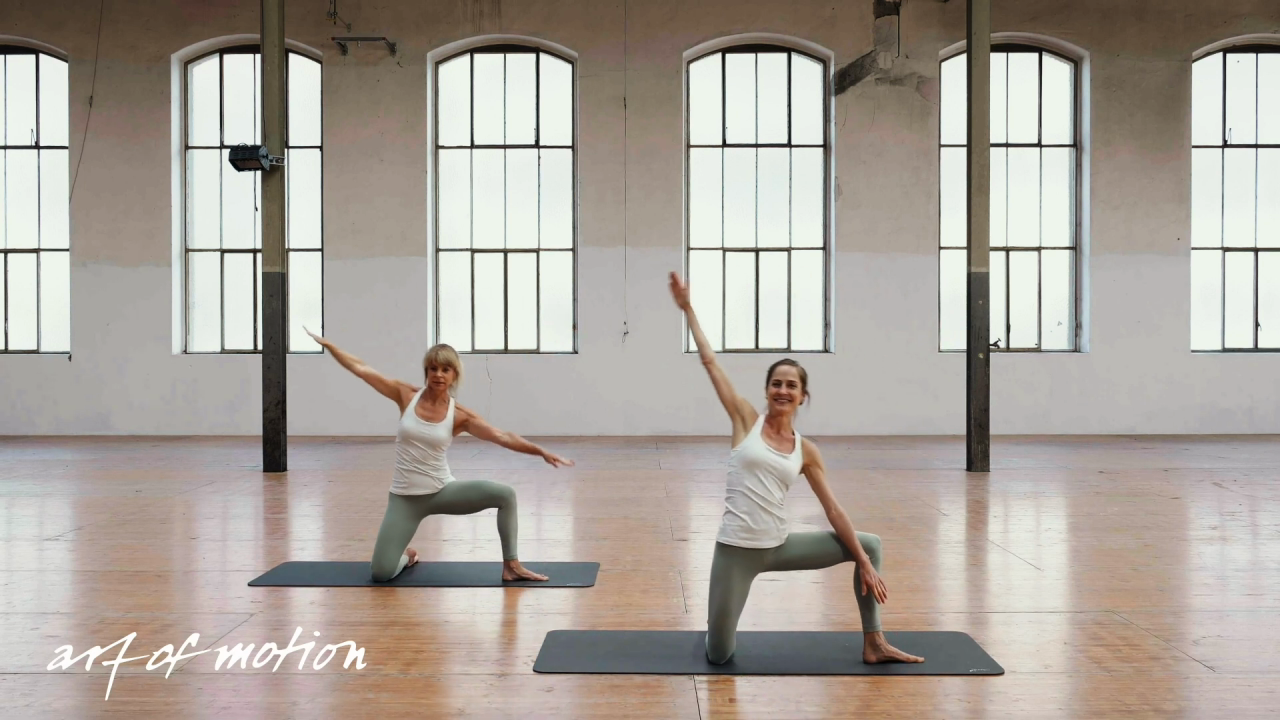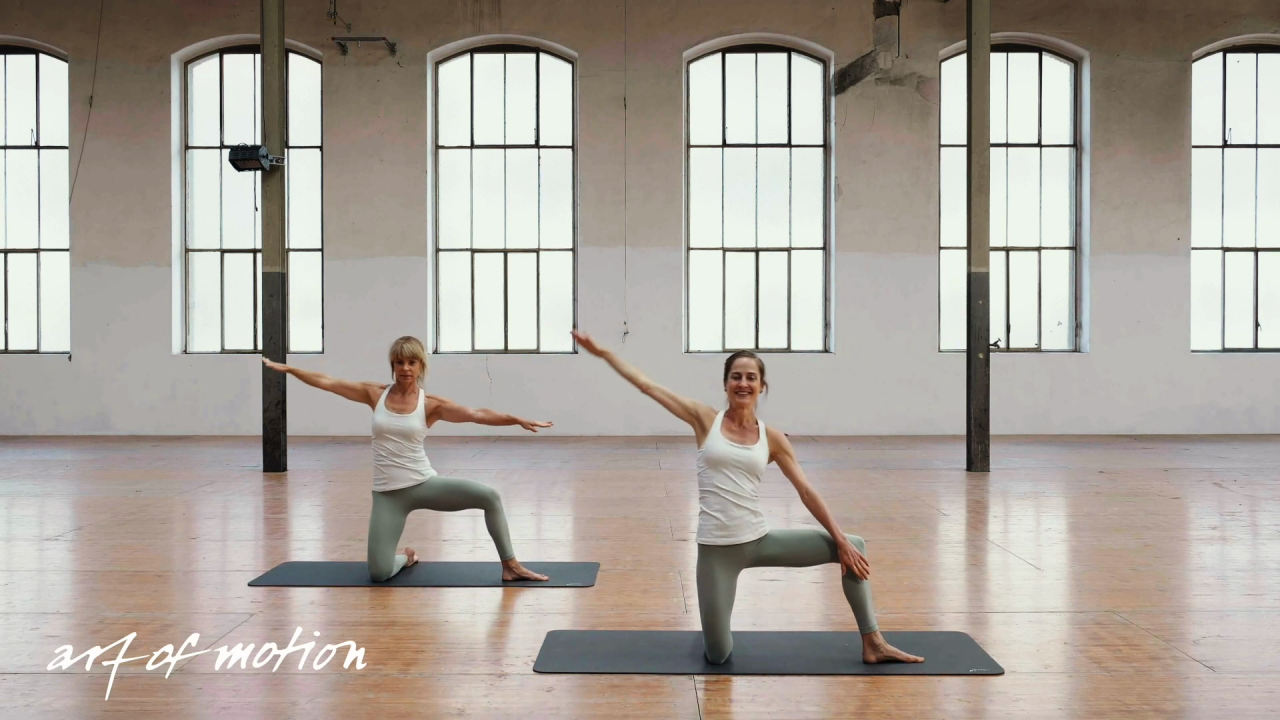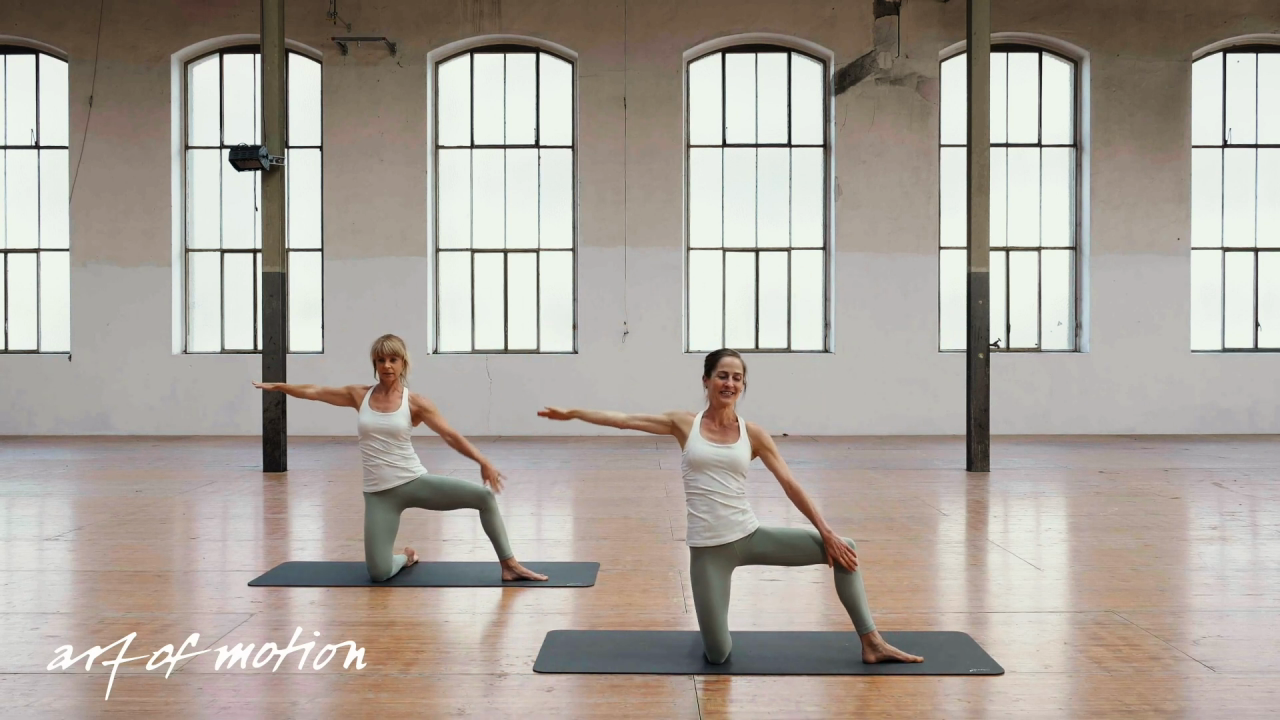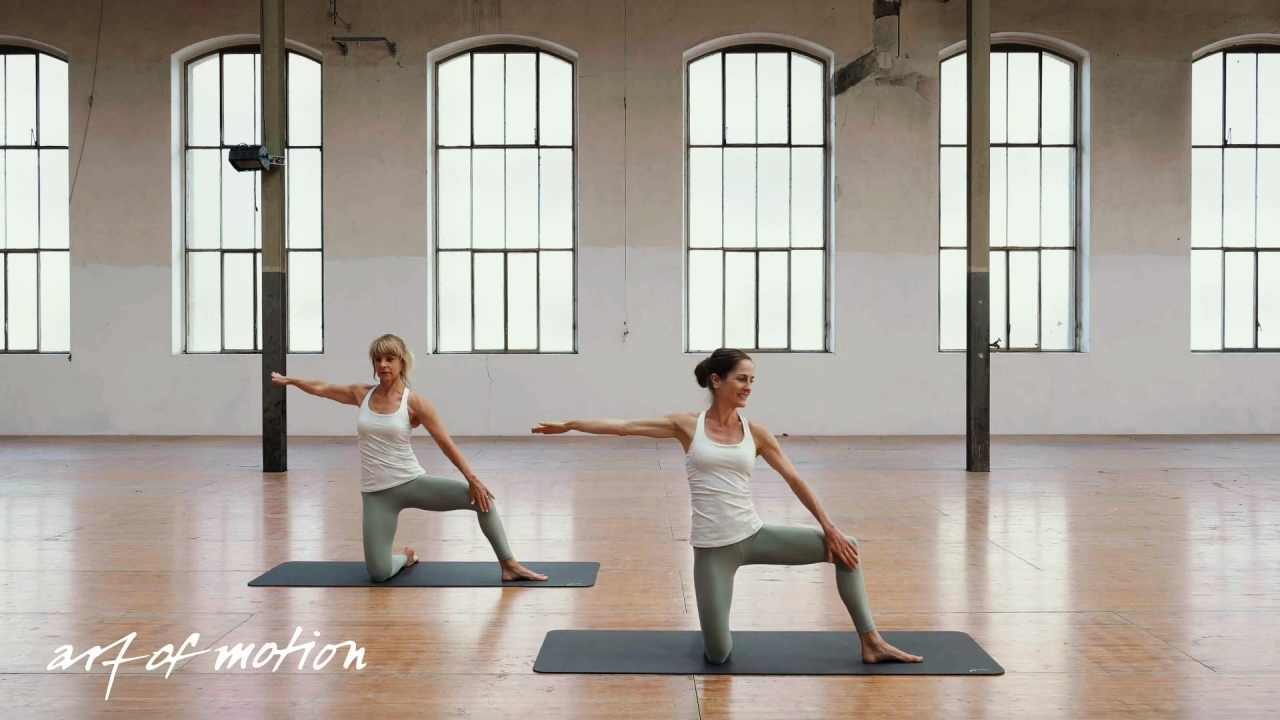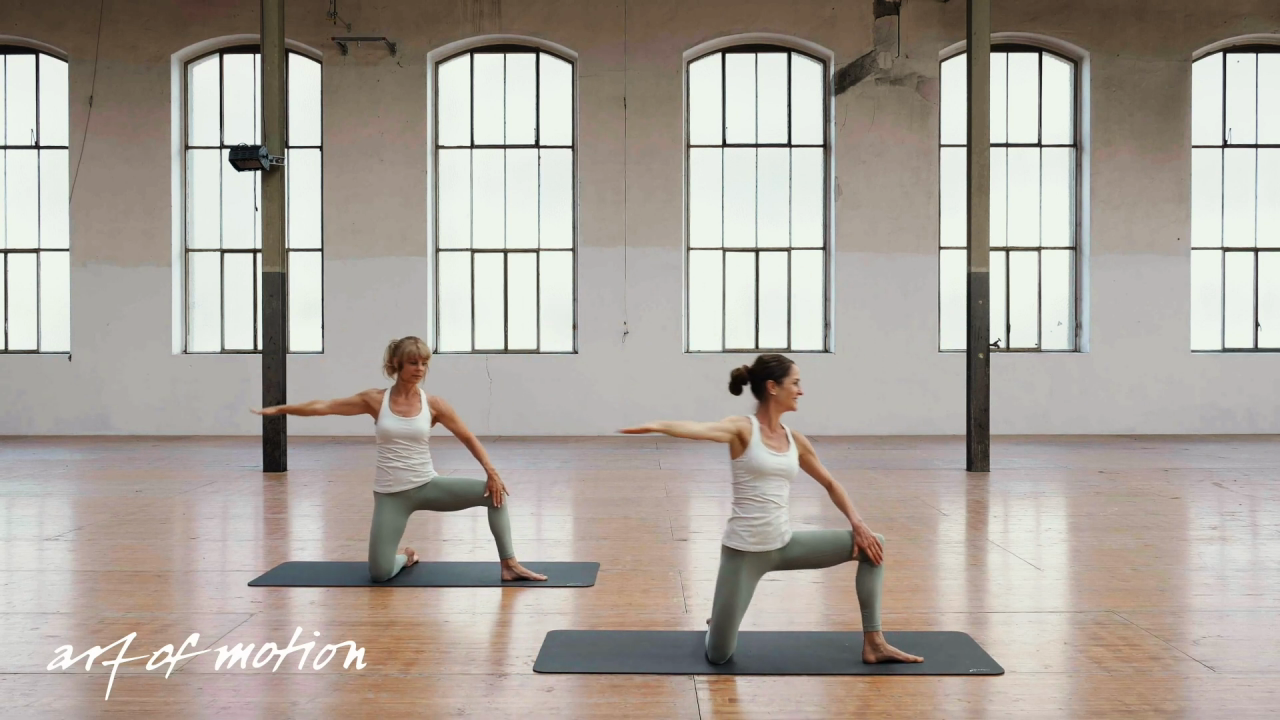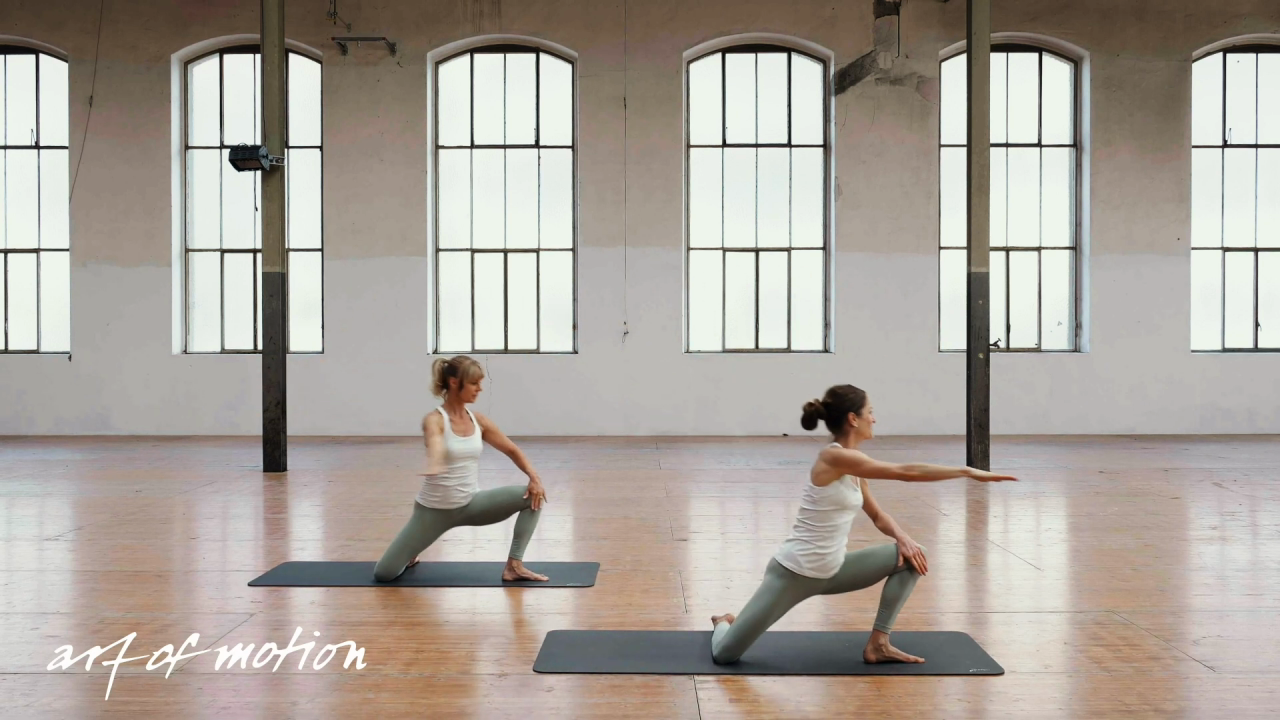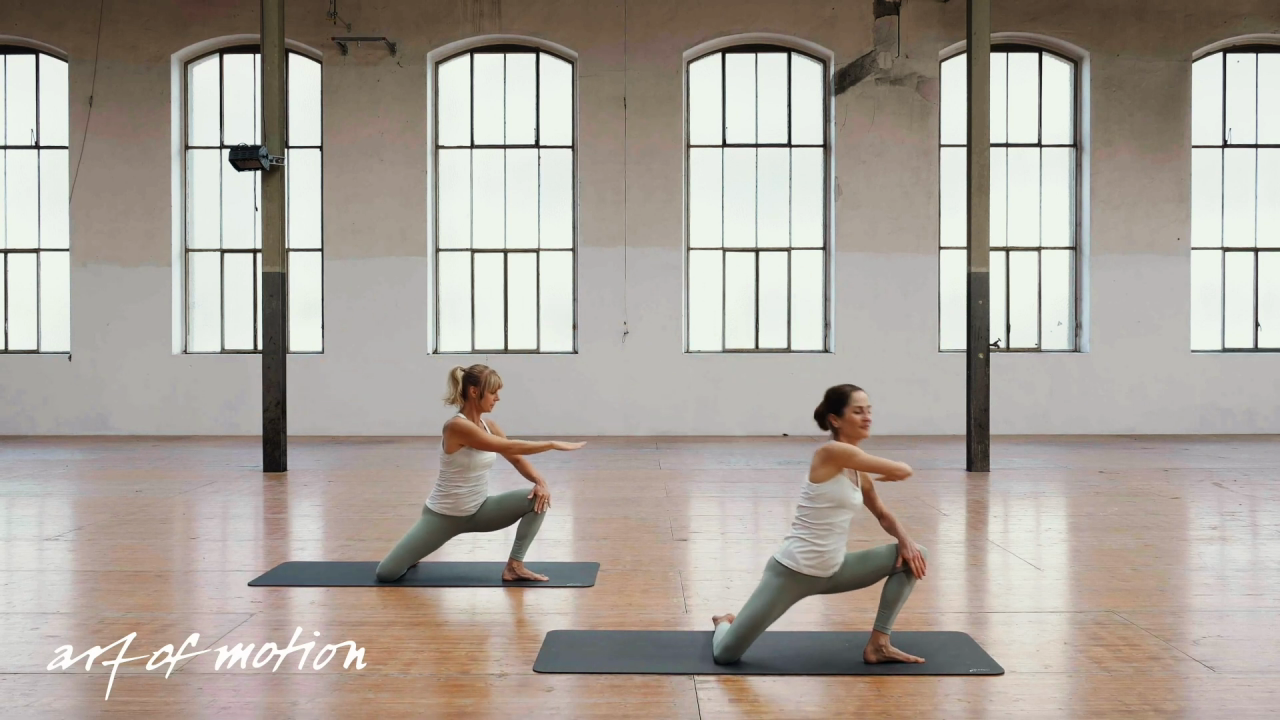
dt=0.4s
person 1, frame 1
left shoulder: (806, 450)
right shoulder: (747, 419)
left elbow: (834, 509)
right elbow: (709, 361)
left wrist: (865, 563)
right wrist: (687, 309)
left hip: (780, 546)
right hip: (736, 551)
left knee: (870, 545)
right knee: (719, 655)
left ankle: (874, 645)
right ankle: (718, 626)
person 1, frame 2
left shoulder: (772, 438)
right shoulder: (706, 419)
left elbow: (806, 491)
right elbow: (648, 386)
left wrist: (841, 541)
right wrist: (602, 353)
left hip: (761, 541)
right hip: (716, 549)
left knee: (853, 548)
right knee: (718, 654)
left ankle: (872, 644)
right ankle: (716, 628)
person 1, frame 3
left shoulder: (752, 434)
right shoulder: (685, 424)
left elbow: (790, 484)
right elbow: (623, 419)
left wrist: (826, 532)
right wrist: (573, 413)
left hip: (751, 536)
right hip: (708, 548)
left knee: (843, 550)
right knee: (717, 655)
left ankle: (872, 644)
right ankle: (714, 625)
person 1, frame 4
left shoulder: (755, 432)
right shoulder: (688, 425)
left elbow: (795, 480)
right elbow: (623, 426)
left wrist: (830, 528)
right wrist: (570, 423)
left hip: (755, 536)
right hip: (714, 548)
left knee: (845, 548)
right knee: (717, 655)
left ankle: (871, 643)
right ankle: (715, 626)
person 1, frame 5
left shoulder: (795, 440)
right shoulder: (740, 427)
left elbow: (830, 484)
right elbow: (696, 428)
left wrist: (858, 524)
right wrist: (660, 425)
left hip: (785, 544)
right hip: (745, 551)
left knee: (871, 545)
right knee: (719, 656)
left ankle: (875, 644)
right ankle: (719, 623)
person 1, frame 6
left shoulder: (856, 469)
right shoulder: (834, 458)
left elbow: (878, 516)
right elbow: (907, 472)
left wrist: (902, 537)
right wrist: (968, 471)
left hip: (830, 573)
right hip: (792, 574)
left knee: (908, 556)
right knee: (724, 654)
left ankle: (877, 644)
right ankle: (725, 623)
person 1, frame 7
left shoulder: (858, 470)
right shoulder: (829, 451)
left elbow: (883, 514)
right elbow: (900, 470)
left wrist: (906, 540)
right wrist: (882, 477)
left hip: (830, 571)
right hip: (791, 572)
left knee: (912, 556)
right knee: (726, 655)
left ankle: (878, 644)
right ankle: (727, 624)
person 2, frame 1
left shoulder: (460, 415)
right shoulder: (407, 395)
left elbow: (503, 436)
right elbow: (360, 369)
left wrist: (542, 451)
right wrist: (326, 344)
left hip: (442, 491)
right hip: (404, 498)
left knee: (505, 495)
right knee: (382, 573)
left ankle: (511, 567)
right ankle: (406, 557)
person 2, frame 2
left shoulder: (430, 404)
right shoulder: (376, 393)
left elbow: (477, 415)
right elbow: (325, 382)
left wrist: (517, 419)
right wrist: (287, 368)
left hip: (424, 485)
right hip: (387, 493)
left knee: (489, 497)
right knee: (380, 573)
left ankle: (510, 566)
right ankle: (406, 557)
person 2, frame 3
left shoulder: (415, 402)
right shoulder: (360, 395)
left elbow: (450, 435)
right elbow: (313, 391)
left wrist: (483, 462)
right wrist: (276, 386)
left hip: (415, 482)
right hip: (379, 493)
left knee: (484, 495)
right knee: (379, 574)
left ankle: (510, 565)
right ankle: (407, 557)
person 2, frame 4
left shoulder: (415, 403)
right shoulder: (362, 394)
left elbow: (445, 443)
right elbow: (321, 388)
left wrist: (473, 480)
right wrist: (289, 380)
left hip: (412, 483)
right hip: (377, 493)
left knee: (481, 499)
right knee: (378, 574)
left ankle: (509, 566)
right ankle: (406, 557)
person 2, frame 5
left shoulder: (435, 404)
right shoulder: (375, 399)
left elbow: (468, 438)
right elbow: (322, 406)
left wrist: (492, 473)
right wrist: (277, 410)
left hip: (428, 486)
right hip: (392, 495)
left knee: (495, 493)
right knee: (380, 574)
left ankle: (509, 565)
right ankle: (406, 557)
person 2, frame 6
left shoulder: (479, 420)
right shoulder: (434, 420)
left elbow: (512, 450)
right elbow: (434, 444)
left wrist: (534, 477)
right wrist: (434, 462)
left hip: (469, 506)
right hip: (433, 510)
left knee: (531, 497)
right knee: (383, 574)
left ankle: (513, 566)
right ankle: (408, 556)
person 2, frame 7
left shoulder: (490, 425)
right shoulder: (458, 426)
left elbow: (519, 457)
right elbow: (509, 448)
left wrist: (541, 482)
right wrist: (555, 444)
left hip: (479, 512)
right hip: (443, 516)
left knee: (539, 500)
right knee: (386, 574)
left ankle: (514, 566)
right ankle: (412, 558)
